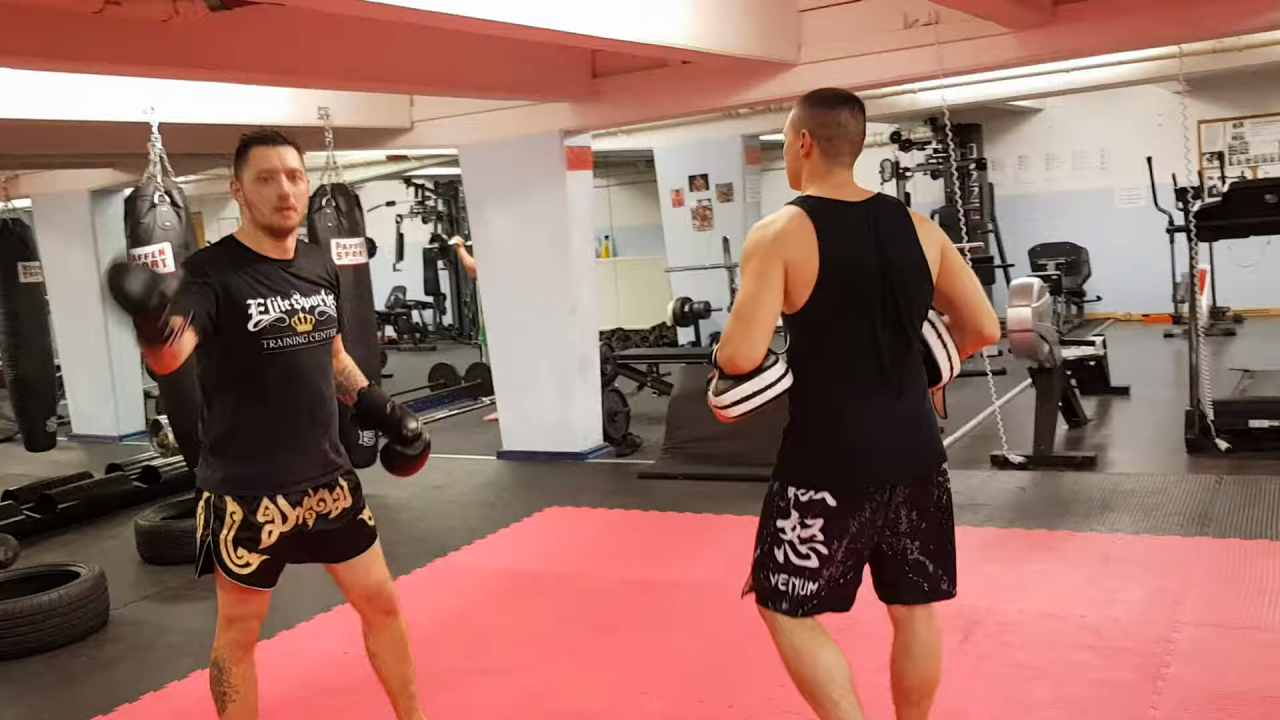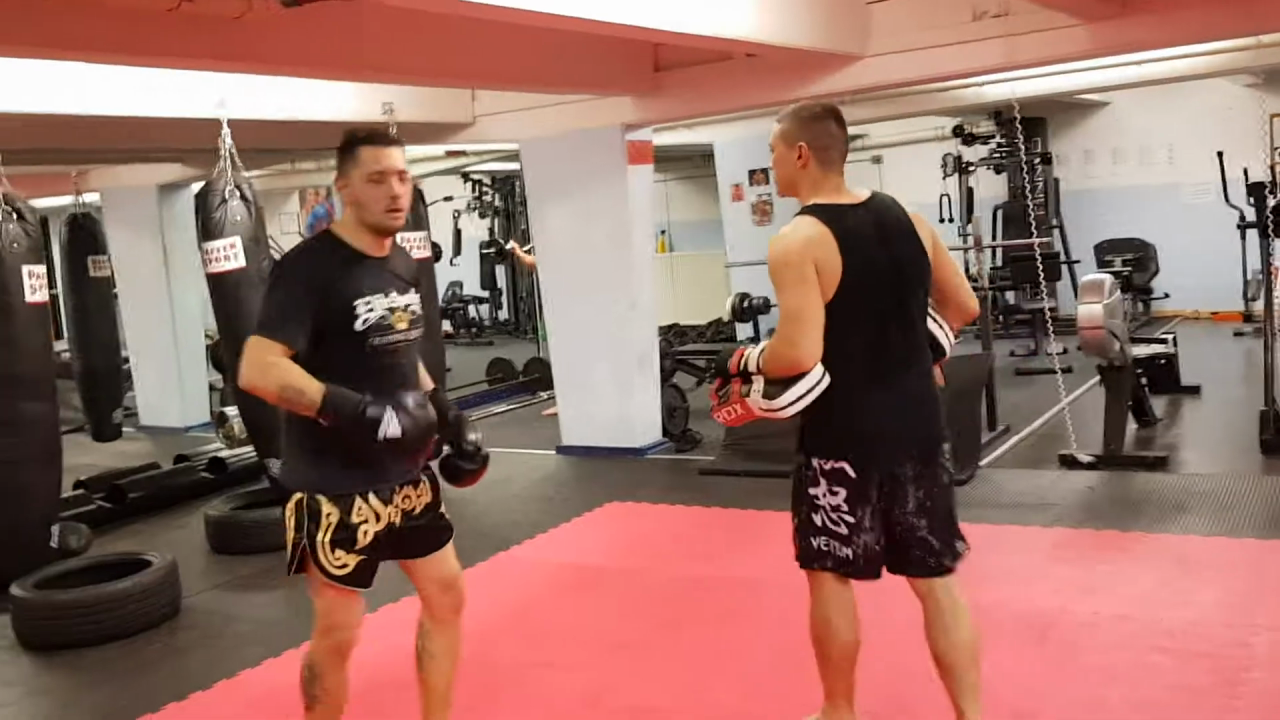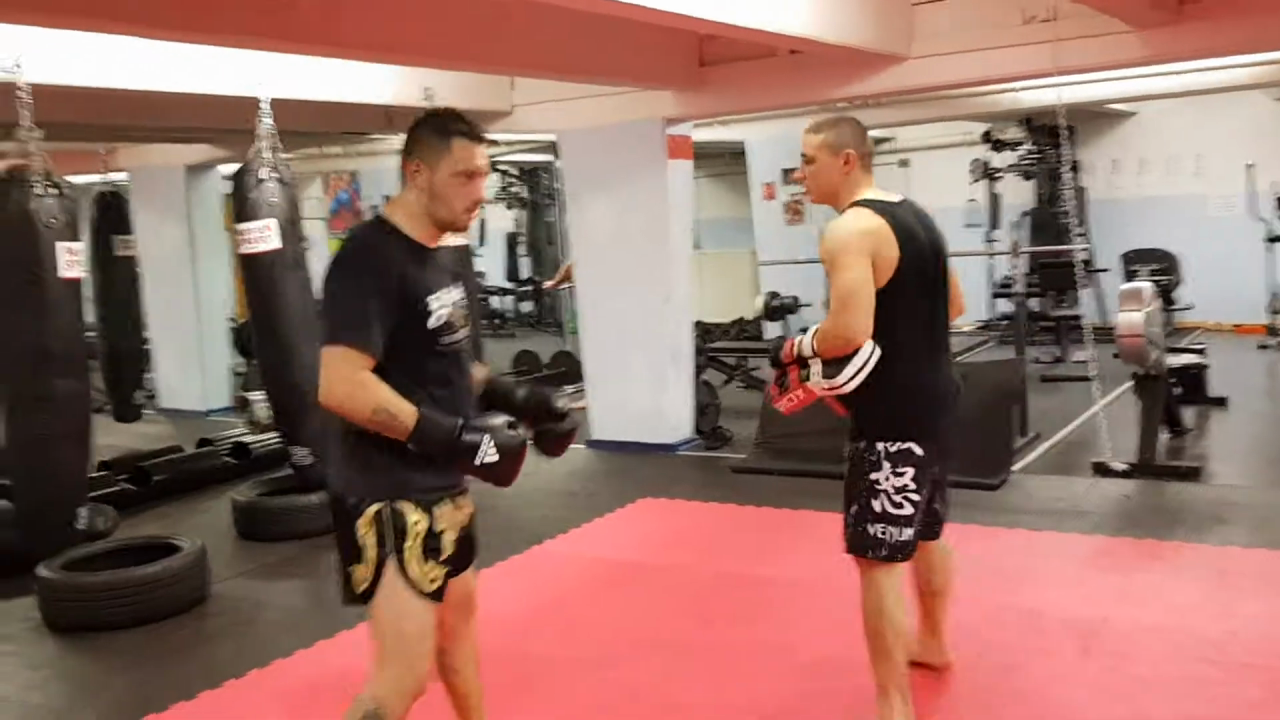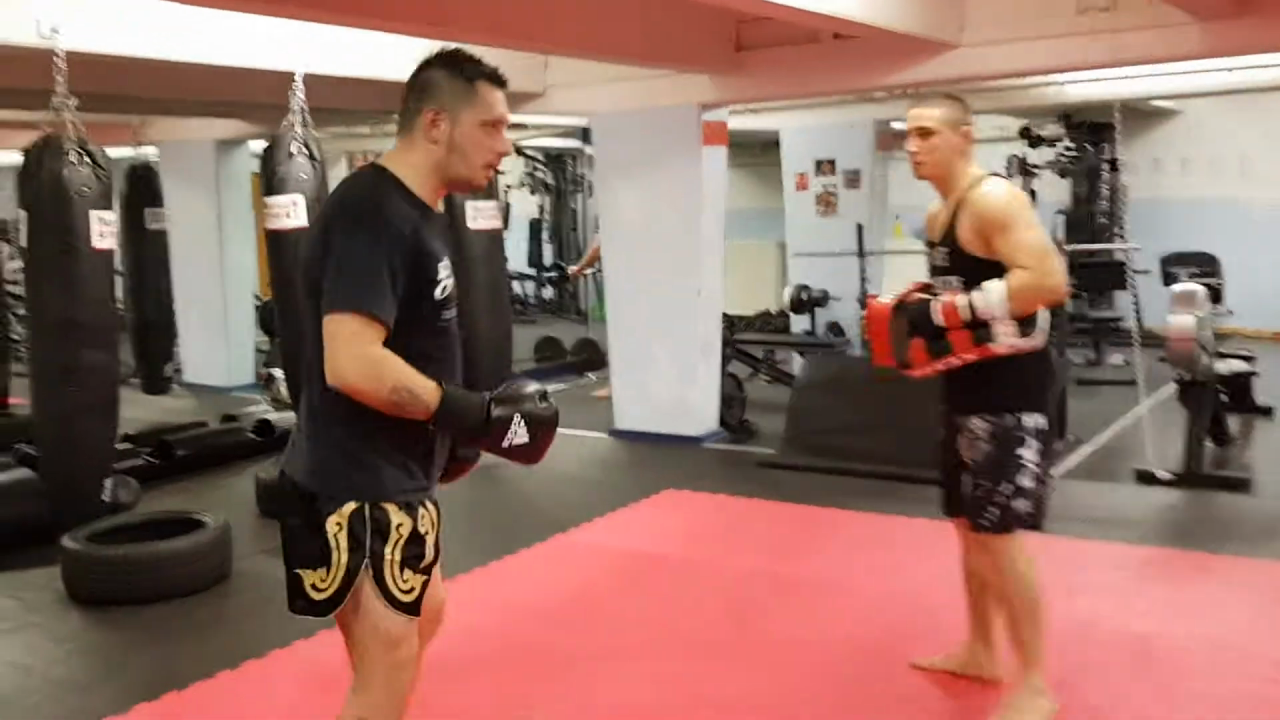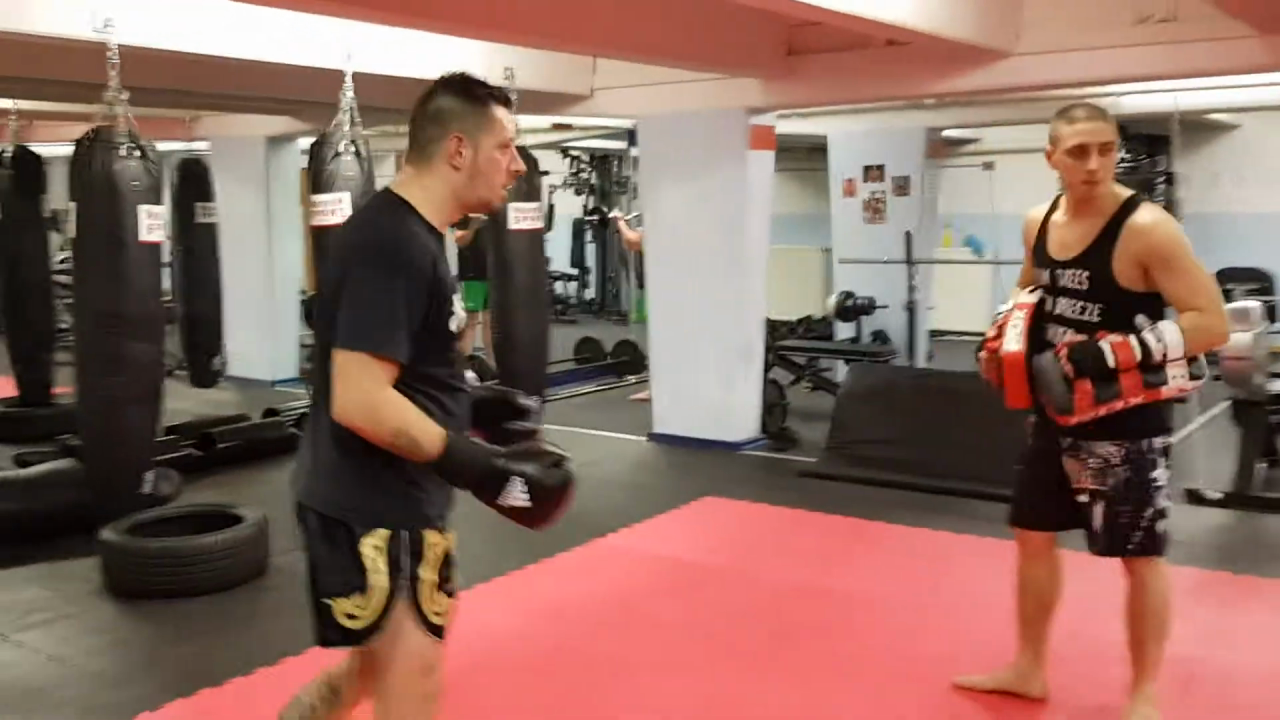
dt=0.4s
person 1, frame 1
left shoulder: (319, 266)
right shoulder: (213, 273)
right elbow: (169, 355)
left wrist: (385, 411)
right wrist: (154, 322)
left hip: (325, 473)
right hip: (245, 489)
left knee: (381, 602)
right knee: (236, 631)
person 1, frame 2
left shoulder: (402, 263)
right shoulder: (309, 269)
right elbow: (257, 371)
left wrist: (445, 416)
right wrist: (362, 415)
left hip: (403, 474)
right hip: (333, 485)
left knee: (444, 597)
right knee: (336, 633)
person 1, frame 3
left shoulder: (438, 255)
right shoulder: (368, 260)
right elbow: (342, 387)
left wrist: (516, 397)
right wrist: (460, 439)
left hip: (433, 486)
right hip: (389, 494)
left knee: (455, 615)
person 1, frame 4
left shoulder: (409, 212)
right shoulder: (372, 215)
right elbow: (355, 366)
left wrist: (454, 414)
right wrist: (479, 416)
left hip: (386, 479)
right hip: (358, 488)
left knee: (422, 620)
person 1, frame 5
left shoulder: (403, 233)
right shoulder: (396, 248)
right elbow: (358, 400)
left wrist: (478, 404)
right wrist: (482, 468)
left hip: (357, 497)
right hip: (377, 512)
person 2, frame 1
left shoulder: (777, 235)
right shoulder: (919, 229)
left elbow: (741, 356)
right elbow: (984, 330)
left wrist: (725, 355)
left hip: (827, 454)
right hip: (913, 443)
left knee: (787, 611)
right knee: (915, 605)
person 2, frame 2
left shoulder: (798, 241)
right shoulder: (905, 218)
left elbow: (798, 354)
right elbow: (964, 307)
left wrist: (747, 362)
left hip: (844, 433)
right hip: (917, 420)
left knee: (832, 577)
right knee: (937, 575)
person 2, frame 3
left shoulder: (849, 229)
right shoulder: (913, 216)
left elbow: (851, 329)
right elbow: (953, 306)
left wrist: (795, 350)
left hip: (895, 413)
right hip: (928, 400)
left knee: (878, 557)
right knee: (918, 535)
right ankle: (932, 641)
person 2, frame 4
left shoulder: (995, 200)
right shoulder: (941, 212)
left elbow: (1047, 282)
left wrist: (952, 311)
right wrist: (916, 316)
left hip: (1008, 393)
right hip: (968, 388)
left knee: (999, 535)
right knee: (972, 526)
right ankle: (980, 650)
person 2, frame 5
left shoulder: (1146, 228)
right shoulder: (1040, 223)
left elbow: (1209, 322)
left wrist: (1116, 356)
left hip: (1126, 422)
right hip: (1056, 415)
left knee: (1138, 557)
right knee: (1032, 535)
right ankle: (1028, 668)
